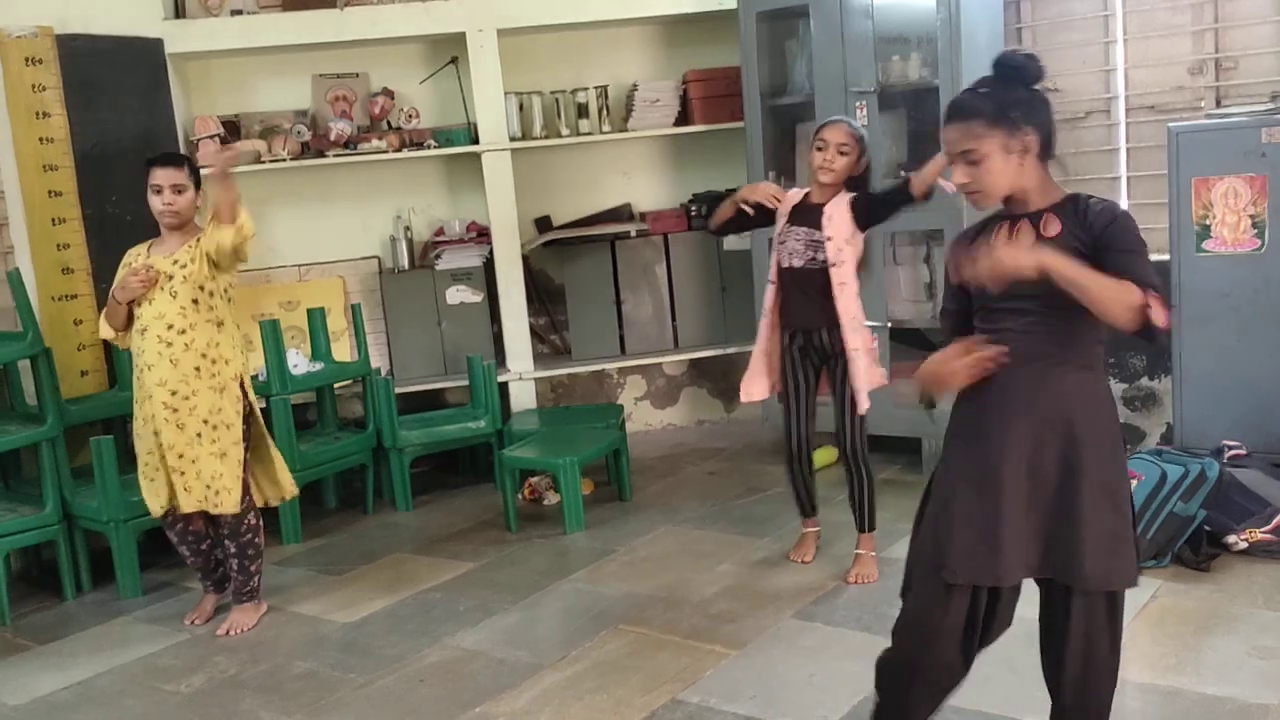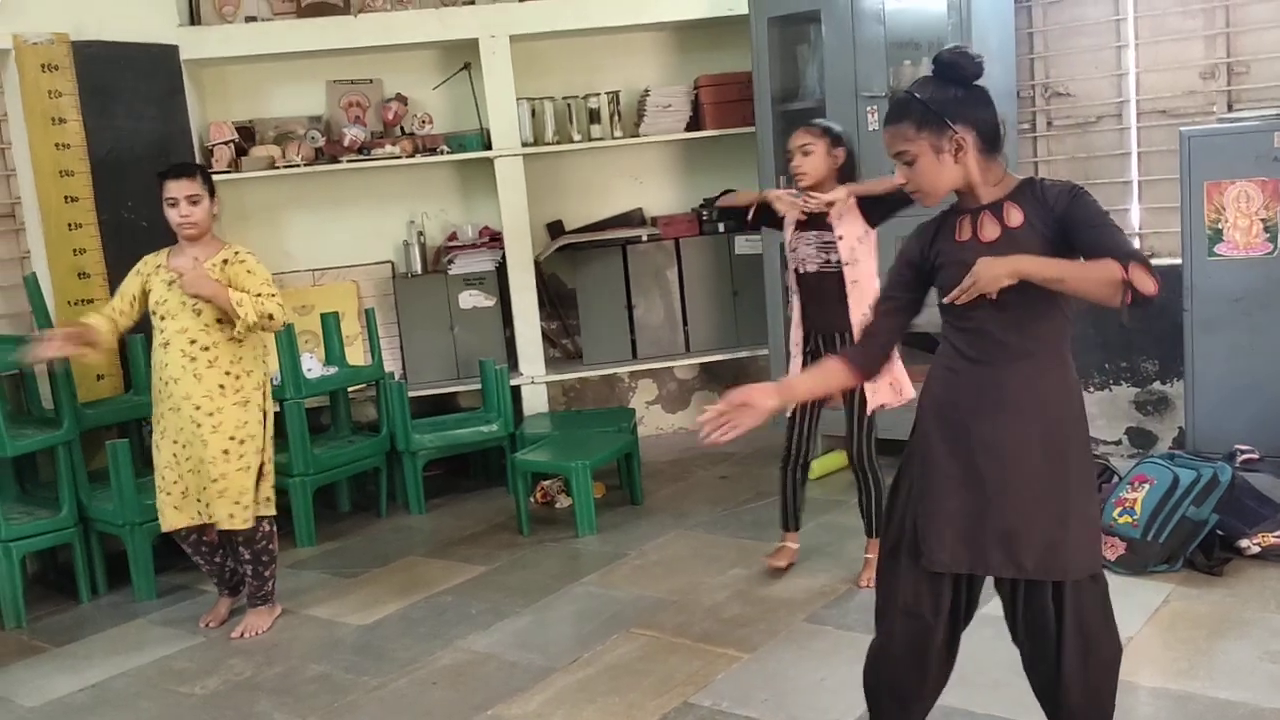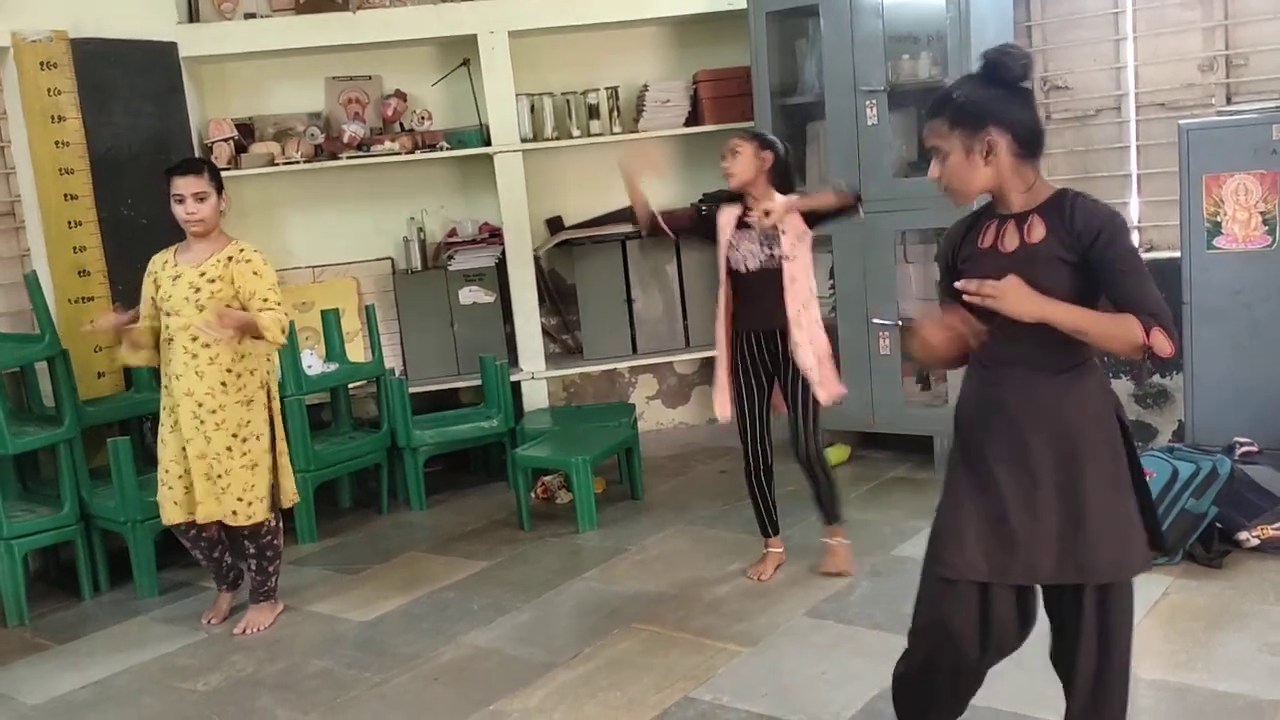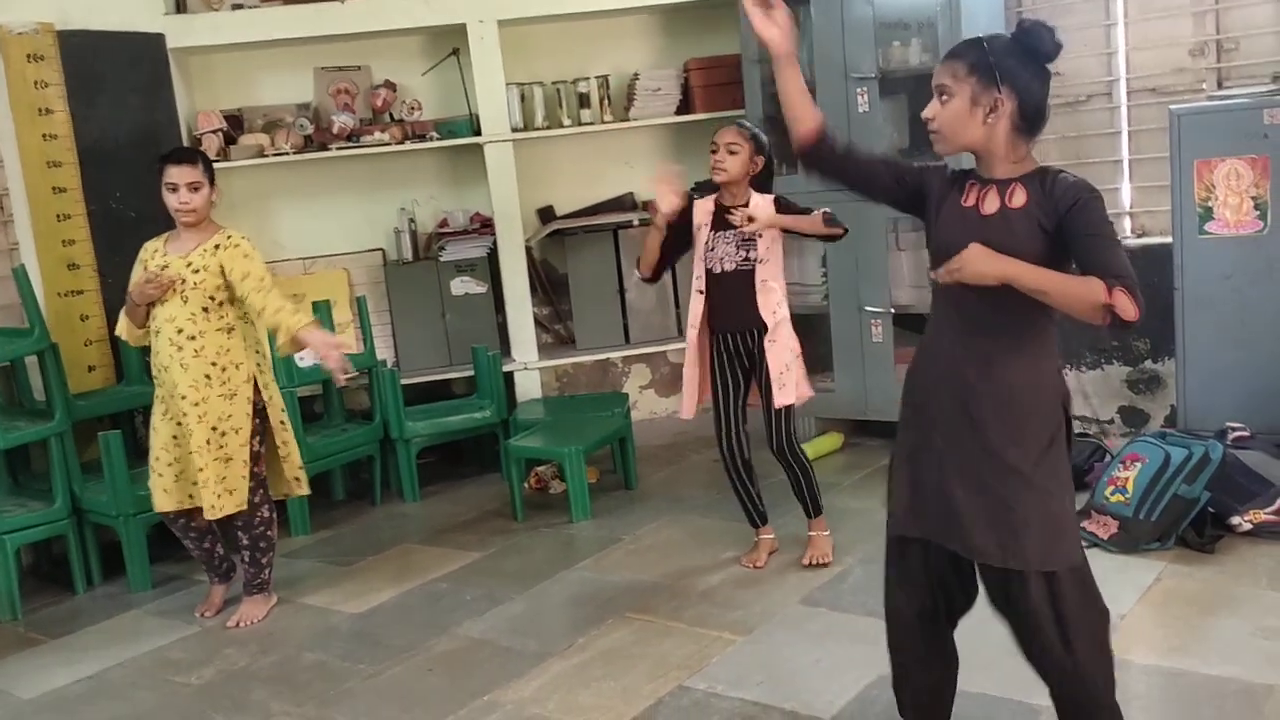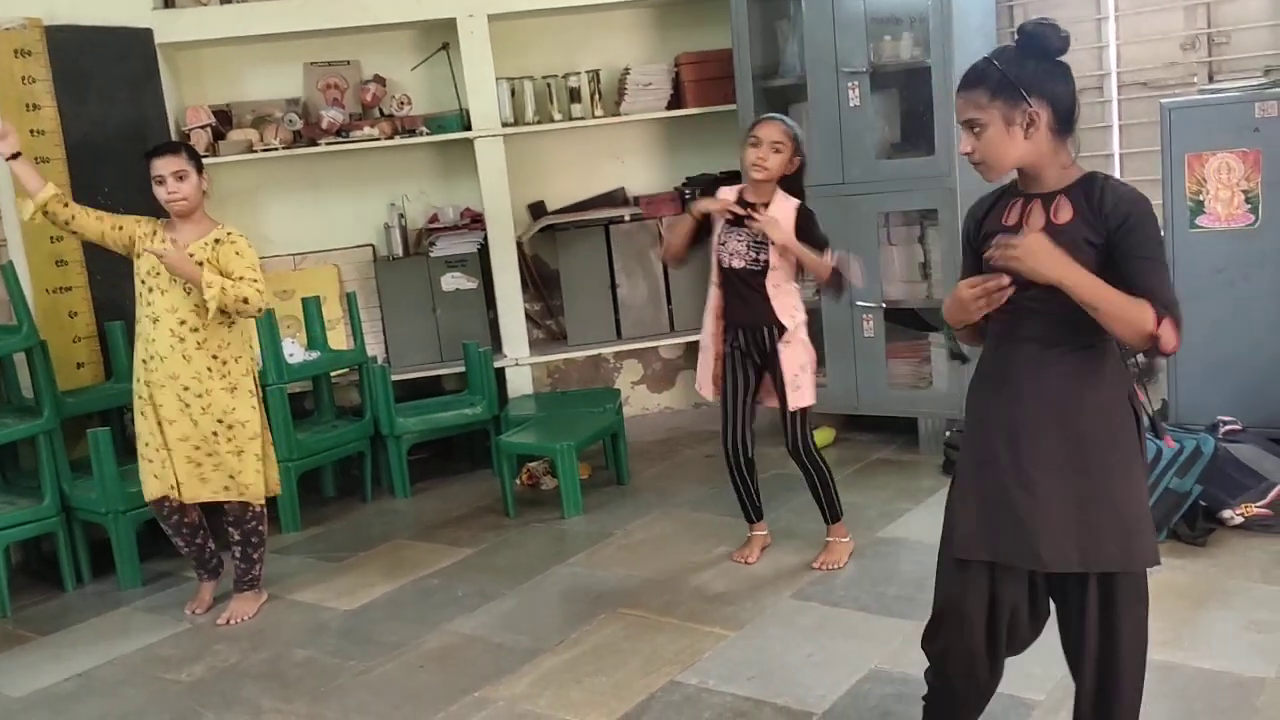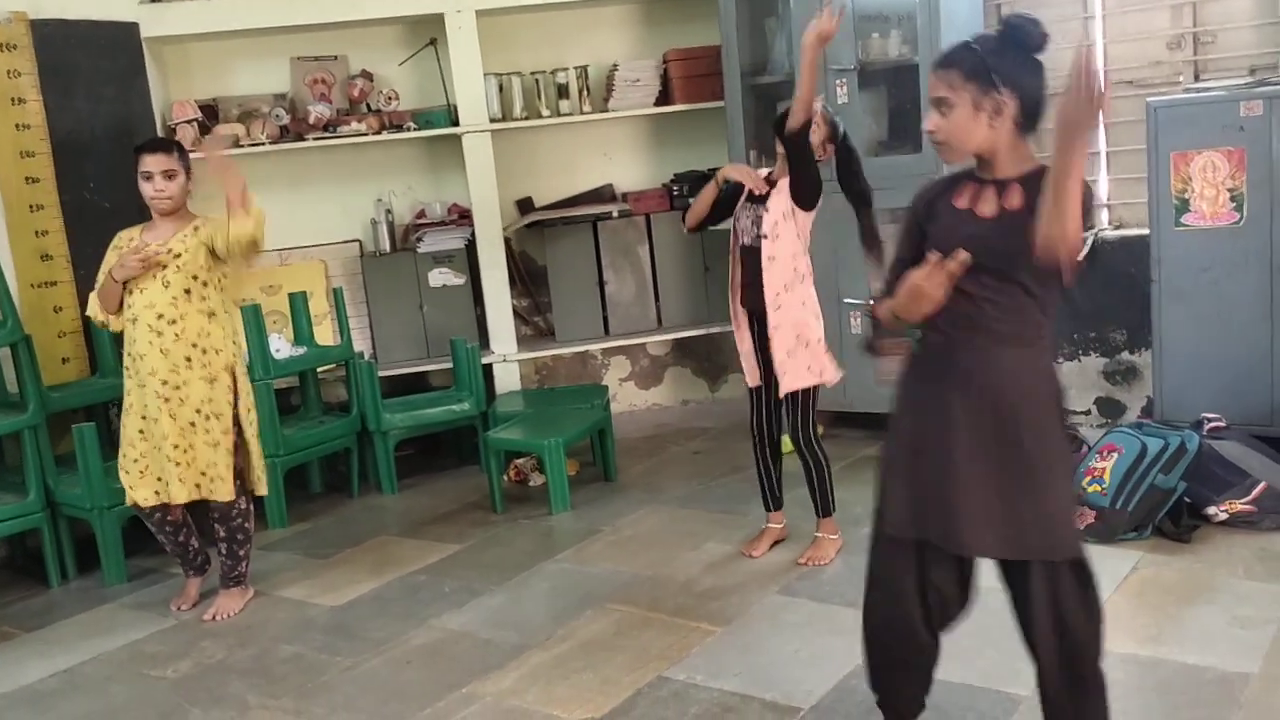
dt=0.5s
person 1, frame 1
left shoulder: (1097, 220)
right shoulder: (970, 244)
left elbow: (1149, 312)
right elbow: (948, 348)
left wrist: (1039, 261)
right wrist: (947, 365)
left hip: (1074, 442)
right hip: (983, 443)
left knee: (1081, 624)
right knee: (933, 618)
person 1, frame 2
left shoulder: (1057, 204)
right shoulder: (928, 243)
left elbow: (1138, 281)
right elbow: (866, 354)
left wrist: (1019, 264)
right wrist: (772, 395)
left hip: (1041, 438)
right hip: (950, 440)
left knee: (1068, 619)
right knee: (914, 616)
person 1, frame 3
left shoulder: (1086, 221)
right shoulder: (961, 241)
left elbow: (1157, 337)
left wrist: (1039, 307)
right wrist: (932, 338)
left hip: (1077, 448)
right hip: (987, 449)
left knee: (1092, 628)
right knee: (950, 619)
person 1, frame 4
left shoulder: (1065, 197)
right shoulder: (936, 190)
left elbow: (1122, 303)
right elbow: (819, 150)
left wrist: (1003, 267)
left hip: (1017, 427)
right hip: (935, 421)
left knee: (1046, 600)
right knee: (917, 598)
person 1, frame 5
left shoulder: (1117, 207)
right shoulder: (987, 215)
left elbow: (1159, 333)
left wrist: (1060, 269)
right wrist: (960, 310)
left hip: (1091, 436)
right hip: (1000, 429)
left knee: (1104, 616)
right knee: (969, 602)
person 1, frame 6
left shoulder: (1054, 188)
right shoulder: (936, 202)
left elbow: (1056, 253)
right elbow: (886, 311)
left wrist: (1074, 142)
right wrist: (905, 305)
left hip: (1018, 420)
right hip: (931, 414)
left knee: (1054, 598)
right knee: (901, 588)
person 2, frame 1
left shoulder: (211, 248)
right shoulder: (135, 258)
left elbow: (232, 235)
right elbow: (116, 332)
left wrist: (223, 177)
right wrist: (119, 297)
left hip: (213, 396)
right hip: (156, 403)
left knee: (230, 494)
right knee: (176, 504)
left ankle: (249, 596)
right ankle: (214, 586)
person 2, frame 2
left shoulder: (238, 261)
right shoulder: (151, 267)
left elbow: (274, 314)
right elbow: (111, 319)
left wrist: (214, 292)
right wrist: (73, 335)
left hip: (233, 405)
right hip: (175, 408)
left knee: (243, 503)
right knee: (184, 510)
left ankle: (264, 600)
right ankle: (230, 589)
person 2, frame 3
left shoulder: (243, 259)
right shoulder: (160, 265)
left elbow: (275, 319)
right elbow: (146, 345)
left wrist: (241, 322)
right wrist: (124, 331)
left hip: (238, 401)
right hip: (182, 406)
left knee: (249, 498)
right knee: (185, 508)
left ankle: (266, 596)
right ankle: (228, 583)
person 2, frame 4
left shoulder: (230, 248)
right shoulder: (151, 252)
left elbow: (266, 300)
right elbow: (135, 332)
left wrist: (314, 337)
right wrist: (136, 300)
left hip: (229, 393)
right hip: (173, 399)
left knee: (246, 491)
right knee: (175, 499)
left ankle: (259, 589)
right ankle: (220, 576)
person 2, frame 5
left shoulder: (228, 242)
right shoulder: (141, 233)
left elbow: (253, 298)
right elbow: (67, 213)
left wrist: (191, 270)
left hip: (220, 388)
right hip: (160, 390)
left knee: (238, 485)
right knee: (167, 493)
left ankle: (249, 585)
right ankle: (208, 572)
person 2, frame 6
left shoulder: (207, 233)
right shoulder: (125, 242)
left elbow: (246, 236)
right elbow: (103, 315)
left wrist: (226, 174)
right wrist: (115, 274)
left hip: (206, 383)
right hip: (147, 389)
left knee: (224, 481)
right knee: (149, 490)
left ankle: (236, 582)
right ankle: (194, 570)
person 3, frame 1
left shoulder: (856, 208)
right shoulder: (788, 203)
left elbow: (909, 190)
right elbow: (719, 226)
left wrist: (949, 156)
right wrist: (743, 196)
left hip: (841, 337)
right hip: (794, 339)
left knee: (852, 444)
right knee: (797, 443)
left ankle: (867, 547)
right ankle: (810, 525)
person 3, frame 2
left shoulder: (859, 207)
right shoulder: (790, 212)
left elbow: (909, 187)
right elbow: (725, 205)
left wrist: (846, 192)
right wrist: (767, 195)
left hip: (857, 341)
right hip: (810, 344)
left knee: (860, 451)
right knee: (795, 448)
left ankle: (875, 551)
right ankle: (789, 539)
person 3, frame 3
left shoulder: (795, 213)
right shoulder: (725, 218)
left elbow: (850, 200)
right elbow: (658, 222)
left wrist: (790, 204)
right wrist: (633, 183)
left hip: (794, 343)
right hip: (746, 347)
left knee: (806, 448)
right knee: (755, 453)
left ankle: (836, 536)
right ankle: (772, 544)
person 3, frame 4
left shoulder: (772, 208)
right shoulder: (696, 213)
left elbow: (836, 227)
right elbow: (647, 271)
left wrist: (772, 221)
right wrist: (662, 219)
left hip: (769, 337)
right hip: (721, 343)
left knee: (782, 443)
right knee: (731, 447)
left ankle: (819, 529)
right ankle: (763, 534)
person 3, frame 5
left shoulder: (794, 213)
right shoulder: (722, 203)
left elbow: (832, 277)
right elbow: (670, 255)
left wrist: (786, 241)
right wrist: (696, 211)
left hip: (783, 336)
right hip: (735, 339)
left knee: (798, 443)
right knee: (734, 443)
left ankle: (839, 532)
right ankle: (757, 529)
person 3, frame 6
left shoulder: (804, 186)
right shoulder: (750, 186)
left elbow: (793, 125)
right elbow: (692, 222)
left wrist: (811, 49)
right wrist: (723, 178)
left hip: (793, 321)
right hip: (756, 321)
left knee: (802, 431)
right knee: (762, 427)
left ankle: (828, 528)
right ankle: (774, 520)
